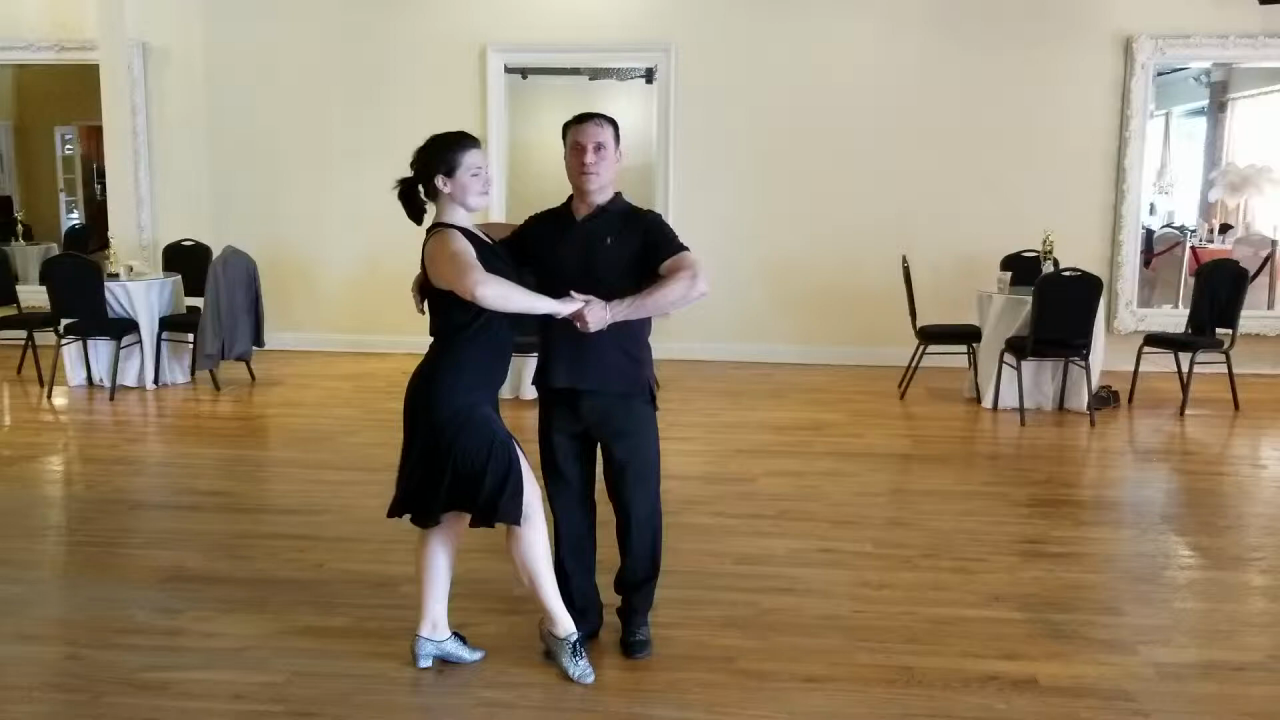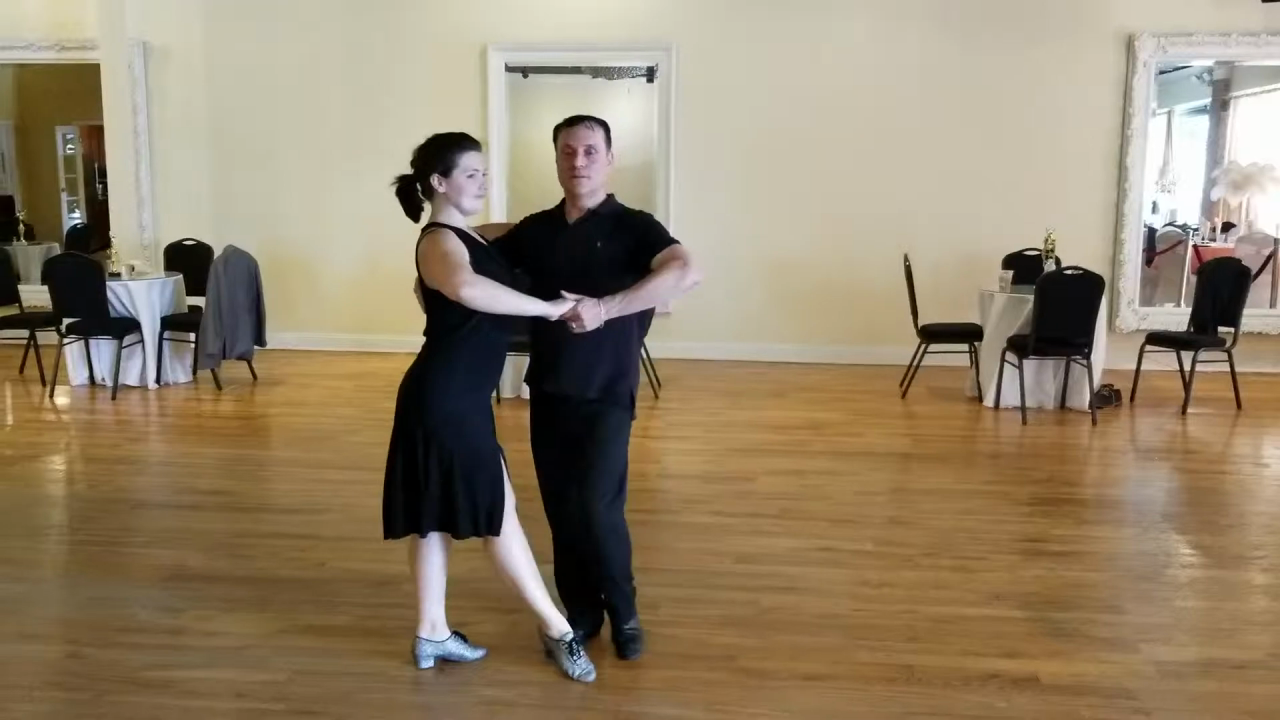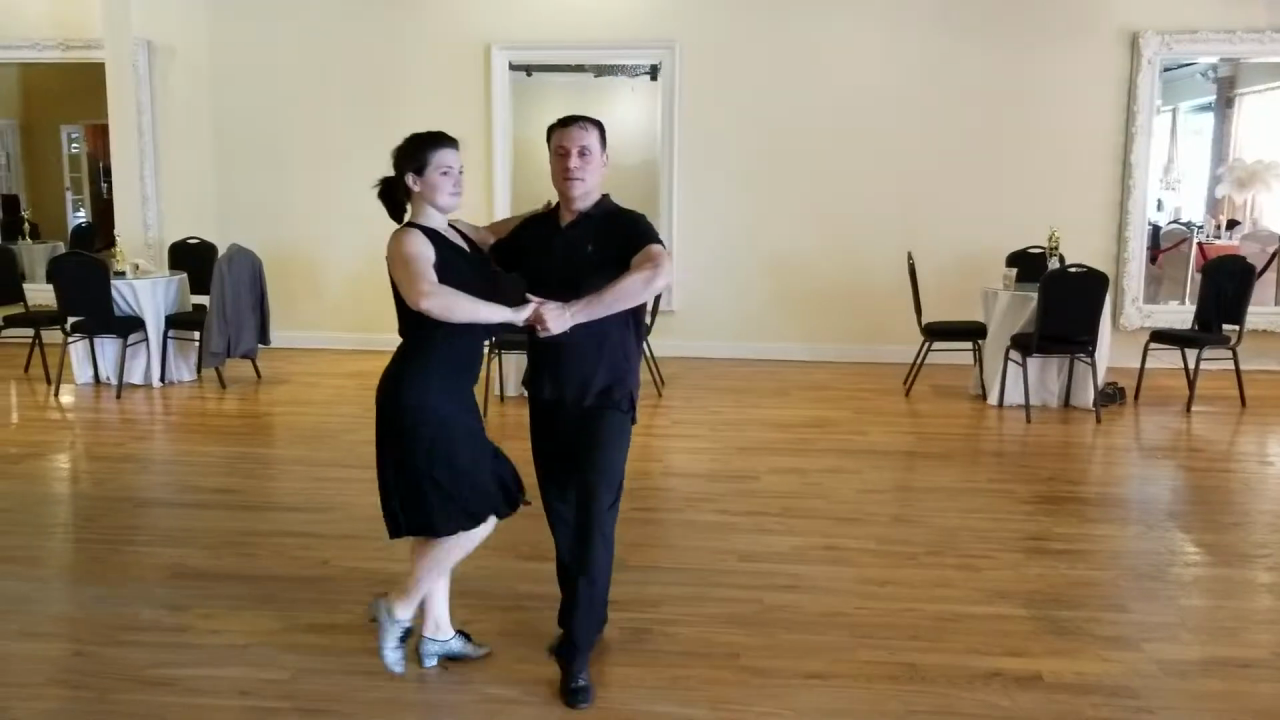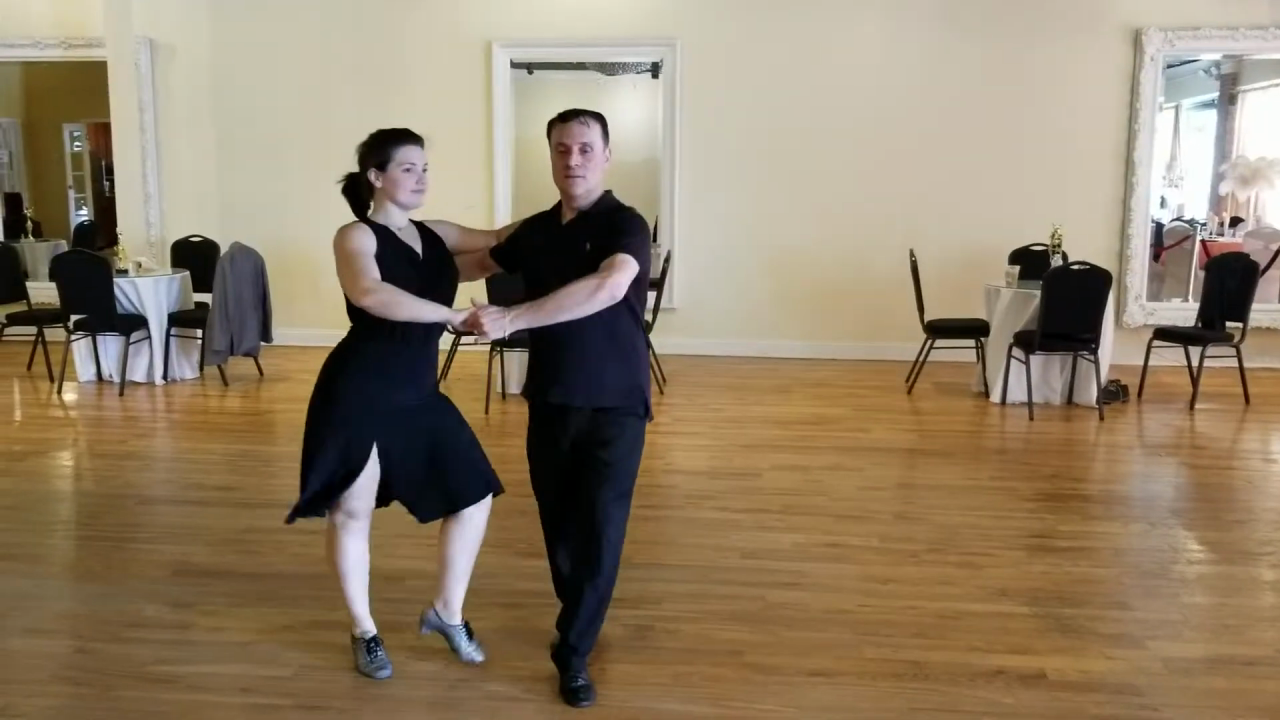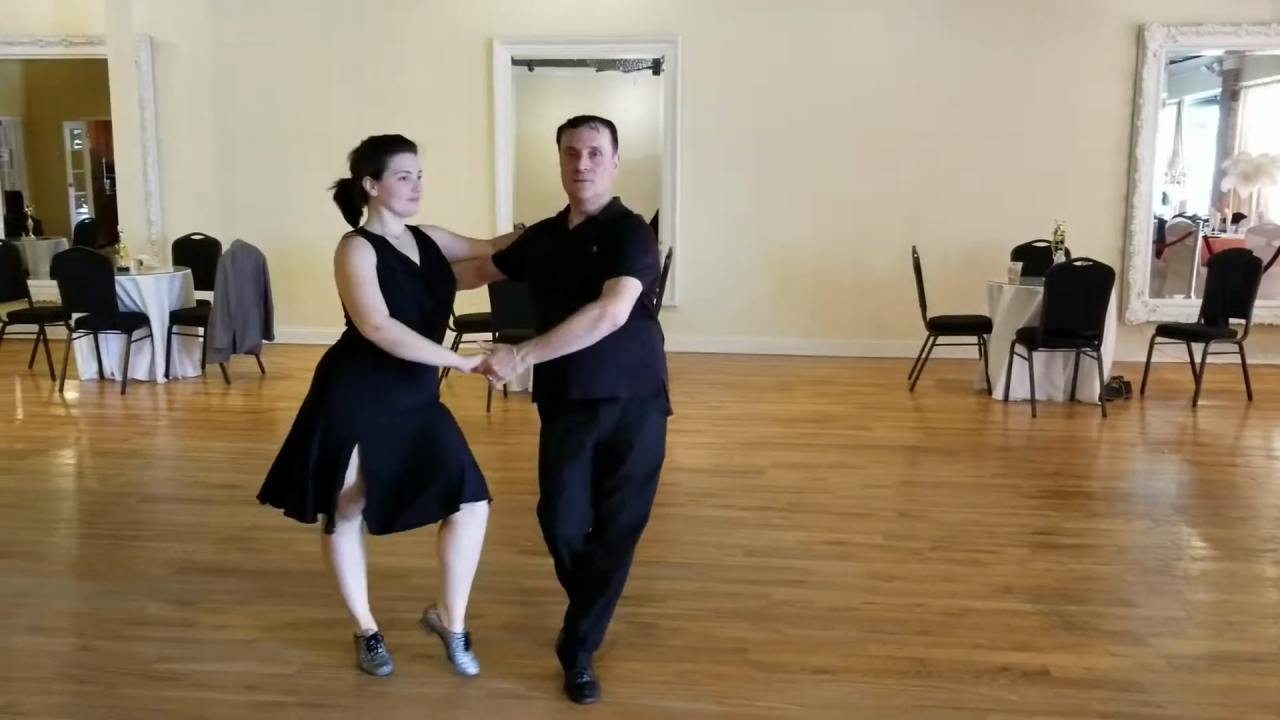
dt=0.4s
person 1, frame 1
left shoulder: (642, 226)
right shoulder: (541, 229)
left elbow: (693, 282)
left wrist: (612, 311)
left hip: (624, 392)
right hip: (559, 391)
left knee: (638, 508)
right knee: (567, 510)
left ankle: (635, 612)
right ankle: (578, 615)
person 1, frame 2
left shoulder: (634, 227)
right shoulder: (535, 230)
left elbow: (686, 273)
left wrist: (605, 308)
left hip: (605, 393)
right hip: (548, 393)
left knee: (598, 506)
right knee: (561, 511)
left ankle: (623, 611)
right ankle: (581, 616)
person 1, frame 3
left shoulder: (626, 226)
right shoulder: (533, 231)
left elbow: (658, 273)
left wrist: (570, 313)
left hip: (605, 398)
right hip: (547, 397)
left knee: (594, 520)
right knee: (562, 517)
left ankle: (576, 651)
right ankle: (584, 618)
person 1, frame 4
left shoulder: (624, 224)
right shoulder: (536, 230)
left elbow: (608, 288)
right elbow: (480, 261)
left wrist: (510, 318)
left hip: (616, 405)
right hip: (550, 402)
left knee: (600, 528)
right knee: (557, 517)
left ankle: (574, 652)
right ankle: (582, 612)
person 1, frame 5
left shoulder: (631, 232)
right shoulder: (541, 237)
left elbow: (612, 311)
right elbow: (478, 269)
left wrist: (522, 356)
left hip: (635, 403)
right hip: (565, 404)
left knee: (617, 526)
right knee: (561, 520)
left ankle: (580, 646)
right ankle: (590, 608)
person 2, frame 1
left shoulder: (467, 236)
right shoulder: (445, 242)
right elbow: (480, 288)
right wrist: (557, 306)
left hip: (460, 395)
right hip: (452, 398)
left knee: (450, 511)
right knee: (525, 500)
left ankle: (432, 633)
right ankle: (561, 628)
person 2, frame 2
left shoulder: (464, 237)
right shoulder: (439, 241)
right elbow: (468, 289)
right wrist: (548, 308)
left hip: (459, 395)
right hip: (444, 398)
left knee: (442, 515)
right knee: (496, 512)
left ankle: (432, 633)
right ankle: (558, 630)
person 2, frame 3
left shoulder: (459, 236)
right shoulder: (408, 242)
left elbow: (501, 235)
right elbow: (427, 298)
right wrist: (514, 315)
left hip: (450, 394)
right hip: (418, 398)
left knee: (442, 516)
right knee: (477, 510)
left ankle: (437, 632)
right ankle: (397, 609)
person 2, frame 4
left shoulder: (433, 235)
right shoulder: (356, 236)
left elbow: (496, 242)
right elbow: (369, 294)
right wrist: (453, 314)
left hip: (417, 395)
right hip: (356, 393)
left knee: (475, 494)
right knee: (352, 514)
left ankle: (448, 610)
right ankle: (364, 632)
person 2, frame 5
left shoulder: (428, 240)
right shoulder: (356, 249)
left elbow: (488, 249)
right elbow: (378, 328)
right wrist: (459, 361)
left hip: (415, 402)
right hip: (351, 400)
left knee: (469, 499)
right knee: (344, 515)
left ankle: (449, 615)
right ankle: (366, 630)
